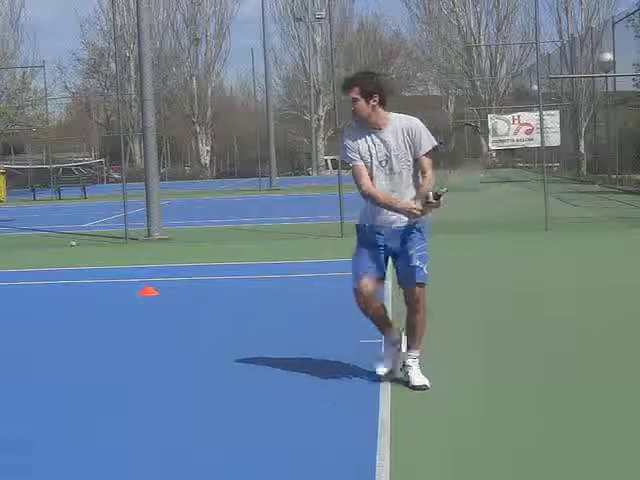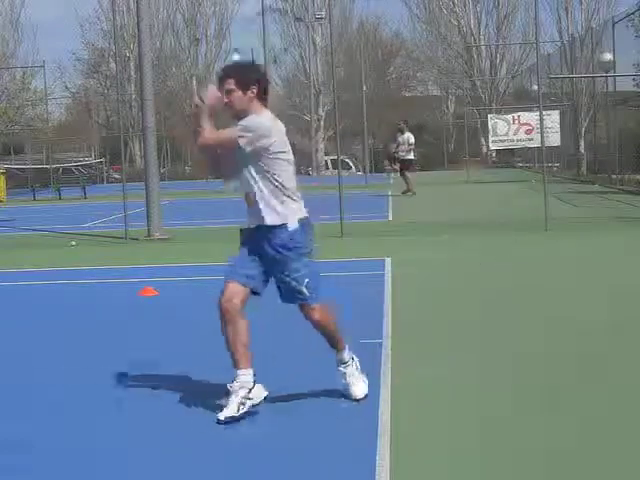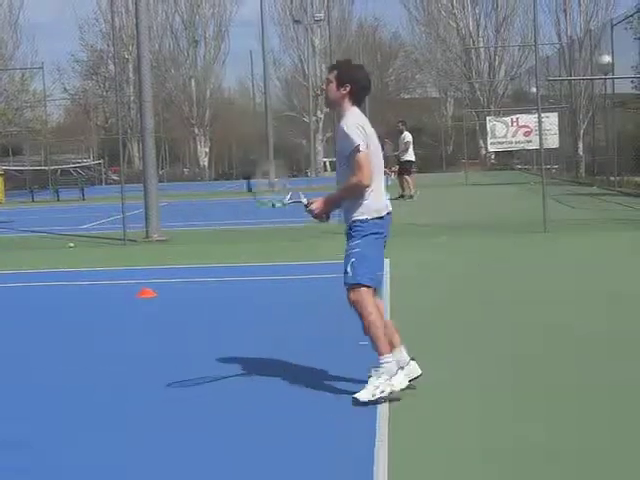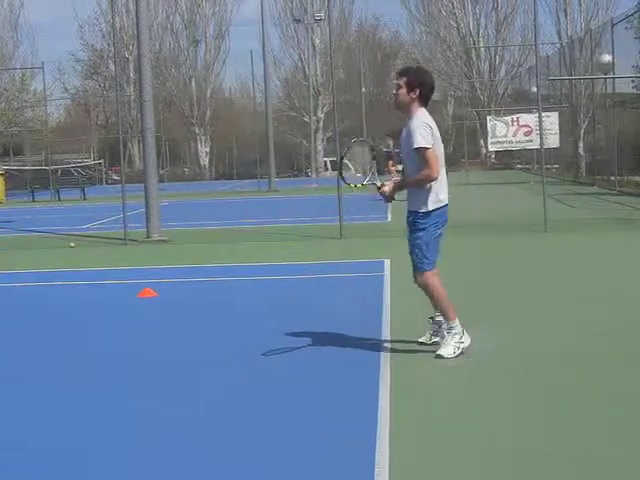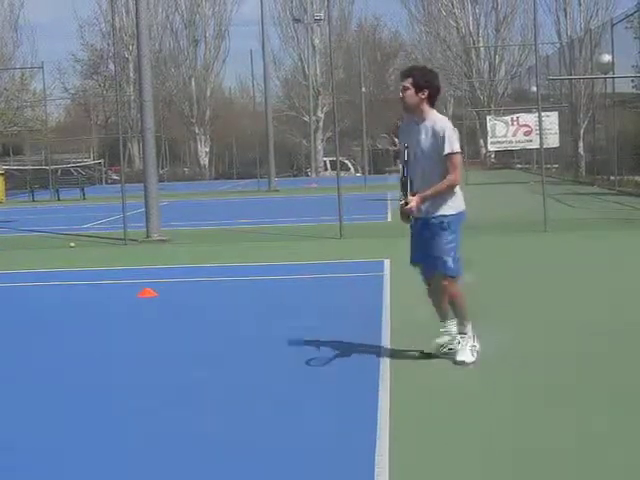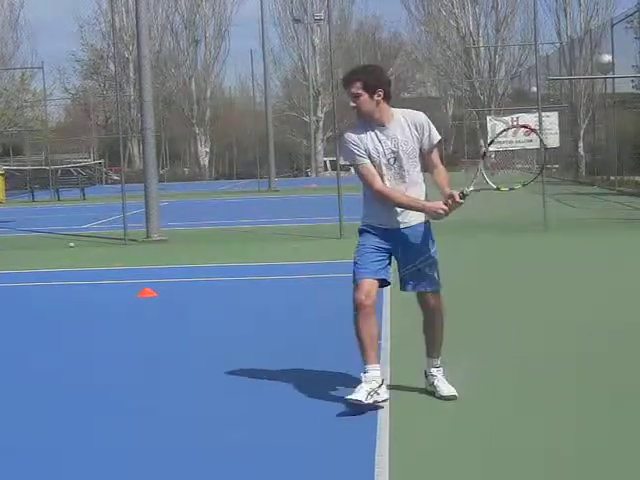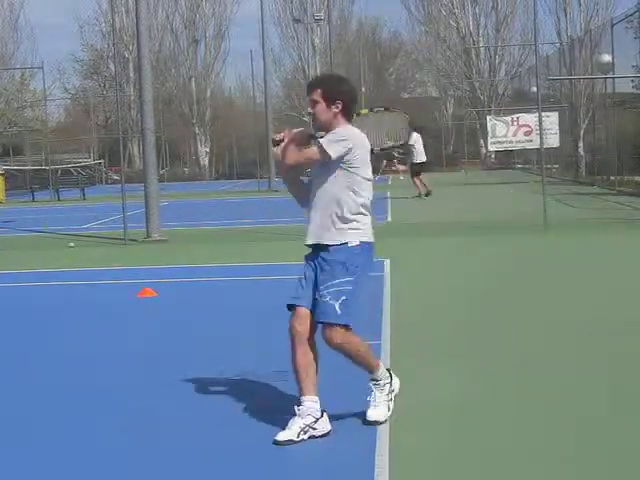
dt=0.7s
person 1, frame 1
left shoulder: (411, 126)
right shoulder: (351, 137)
left elbow: (427, 172)
right elbow: (365, 188)
left wrist: (425, 196)
right wrist: (401, 206)
left hip: (409, 227)
right hip: (372, 227)
left knee: (416, 293)
right knee: (364, 293)
left ankle: (411, 362)
right ankle: (391, 340)
person 1, frame 2
left shoulder: (262, 125)
right shoulder: (248, 129)
left elbow: (206, 143)
right elbow: (217, 162)
left wrist: (204, 111)
right wrist: (205, 110)
left hip: (286, 231)
right hip: (258, 232)
left knee: (312, 310)
right knee: (229, 301)
left ankle: (348, 364)
right ankle: (245, 383)
person 1, frame 3
left shoulder: (350, 124)
right shoulder: (357, 123)
left elbow: (362, 178)
left wrist: (326, 202)
right wrist: (329, 203)
left hip: (366, 221)
right hip: (367, 219)
left knee: (359, 294)
right knee: (366, 295)
left ankle: (388, 370)
right ankle: (400, 361)
person 1, frame 4
left shoulder: (420, 126)
right shoulder: (414, 123)
left elbow: (432, 172)
left wrist: (396, 186)
right wrist: (397, 184)
left hip: (429, 210)
right hip: (422, 209)
left knee: (425, 275)
right knee: (425, 270)
left ankle: (456, 332)
right ankle: (442, 323)
person 1, frame 5
left shoulder: (442, 127)
right shoulder: (407, 125)
left elbow: (454, 177)
left wrist: (420, 198)
right wrist: (408, 201)
left hip: (445, 214)
right hip: (422, 215)
left knee: (446, 281)
right knee: (429, 276)
left ankle: (467, 335)
right ankle: (449, 327)
person 1, frame 6
left shoulder: (416, 121)
right shoulder: (352, 139)
left elbow: (434, 165)
right elbow: (379, 188)
left wrist: (448, 192)
right wrist: (428, 206)
left hip: (415, 229)
right hip: (375, 231)
left knee: (431, 303)
right knee: (364, 298)
left ankle: (434, 370)
right ankle: (372, 378)
person 1, frame 7
left shoulder: (348, 138)
right shoulder: (322, 147)
left elbow: (290, 157)
right elbow: (304, 196)
left wrist: (286, 144)
right wrist: (288, 157)
left hip: (348, 249)
right hip: (322, 249)
left knee: (335, 333)
right knee: (299, 327)
left ankle: (382, 379)
right ankle: (311, 413)
